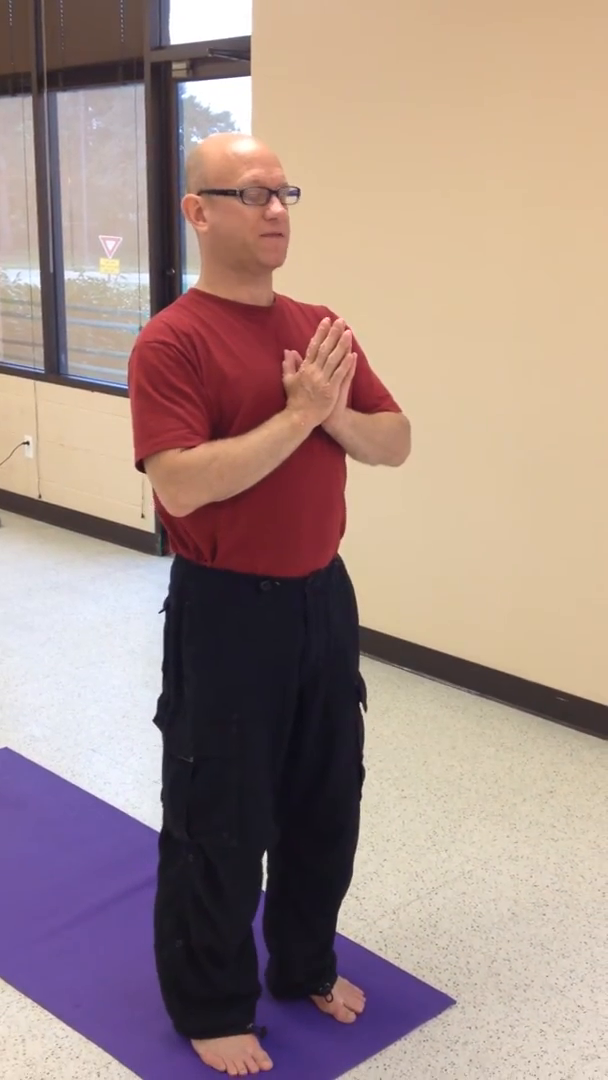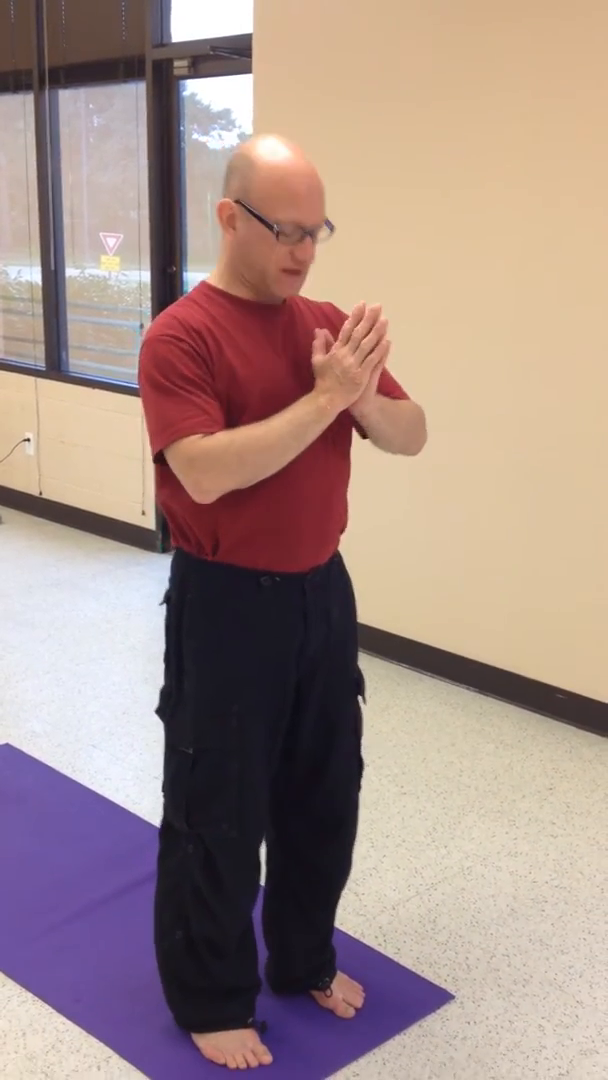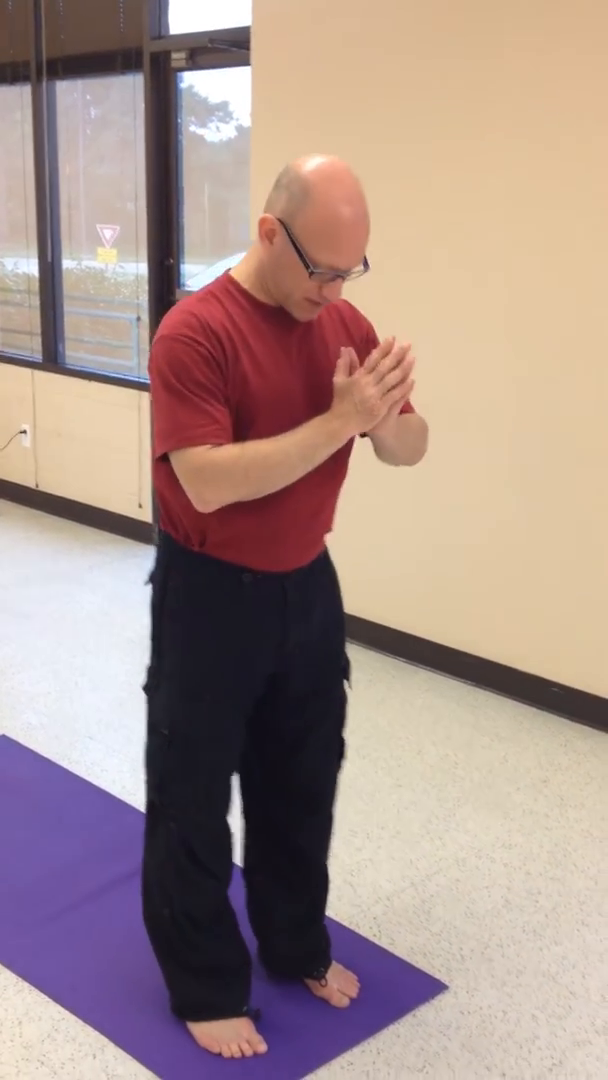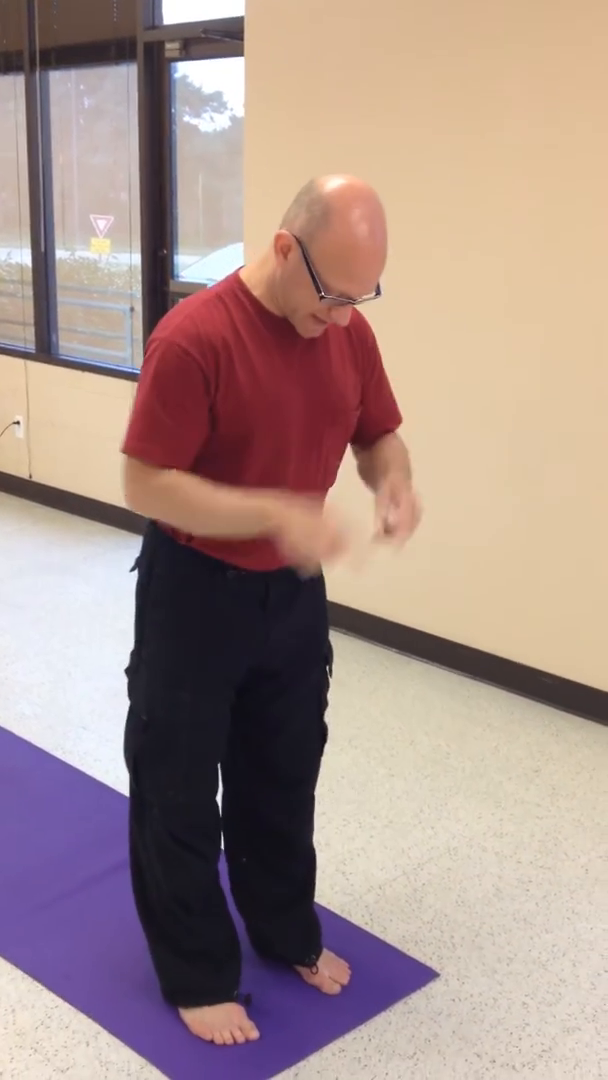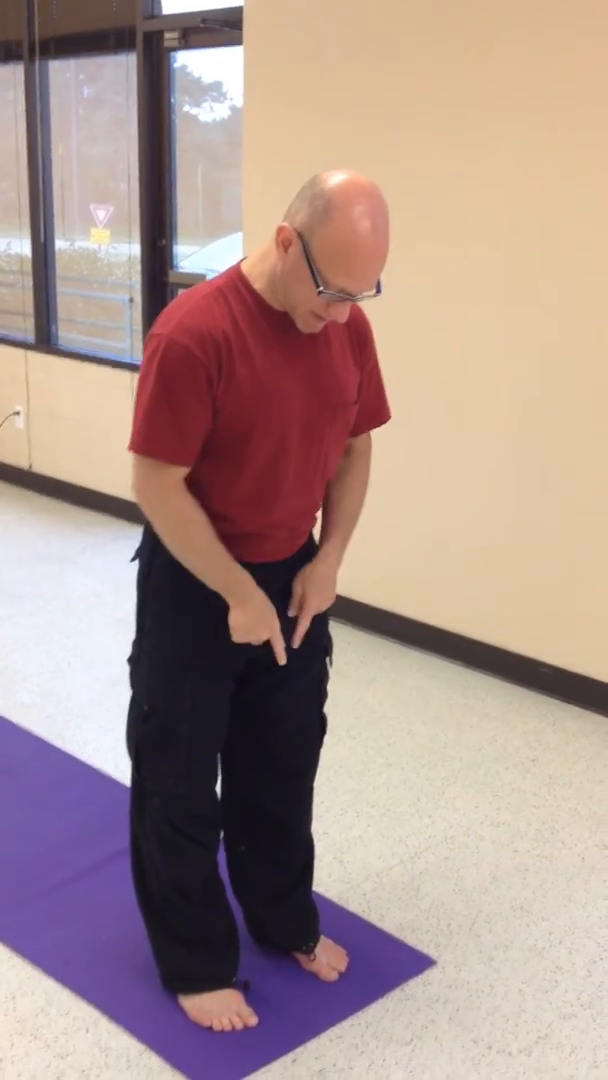
dt=0.3s
person 1, frame 1
left shoulder: (320, 328)
right shoulder: (172, 341)
left elbow: (395, 441)
right elbow: (181, 484)
left wrist: (336, 413)
right wrist: (297, 414)
left hip: (323, 597)
right hip: (225, 612)
left knee: (326, 804)
right knee: (218, 821)
left ankle: (304, 963)
person 1, frame 2
left shoulder: (327, 321)
right shoulder: (181, 336)
left elbow: (411, 434)
right elbow: (204, 472)
left wrist: (363, 396)
right wrist: (324, 397)
left hip: (322, 592)
right hip: (226, 607)
left knee: (325, 796)
right knee: (217, 813)
left ankle: (304, 959)
right ankle: (211, 1003)
person 1, frame 3
left shoulder: (344, 325)
right shoulder: (195, 331)
left elbow: (411, 445)
right elbow: (208, 482)
left wrist: (383, 415)
right wrist: (339, 421)
left hip: (307, 586)
right hip: (209, 597)
left knee: (303, 784)
right knee: (194, 797)
left ankle: (296, 946)
right ankle: (205, 989)
person 1, frame 4
left shoulder: (349, 334)
right shoulder: (193, 337)
left elbow: (379, 436)
right elbow: (148, 486)
left wrist: (394, 489)
right wrist: (283, 516)
left hip: (292, 588)
right hip: (197, 592)
left knee: (283, 773)
right knee: (178, 787)
left ankle: (289, 932)
right ankle: (197, 975)
person 1, frame 5
left shoulder: (348, 326)
right shoulder: (193, 332)
left elbow: (354, 445)
right elbow: (158, 488)
left wrist: (327, 559)
right wrist: (239, 595)
left hip: (292, 580)
right hip: (195, 587)
left knee: (283, 764)
right knee: (179, 780)
left ankle: (285, 920)
right ankle: (195, 962)
